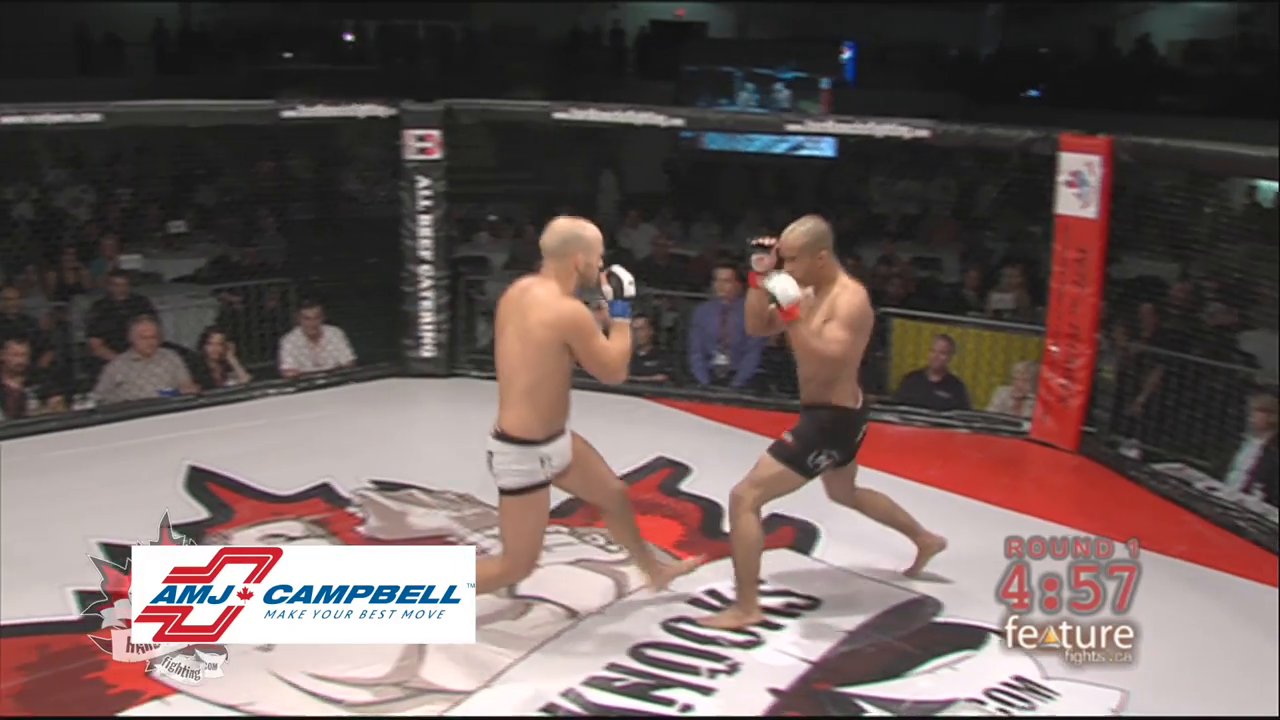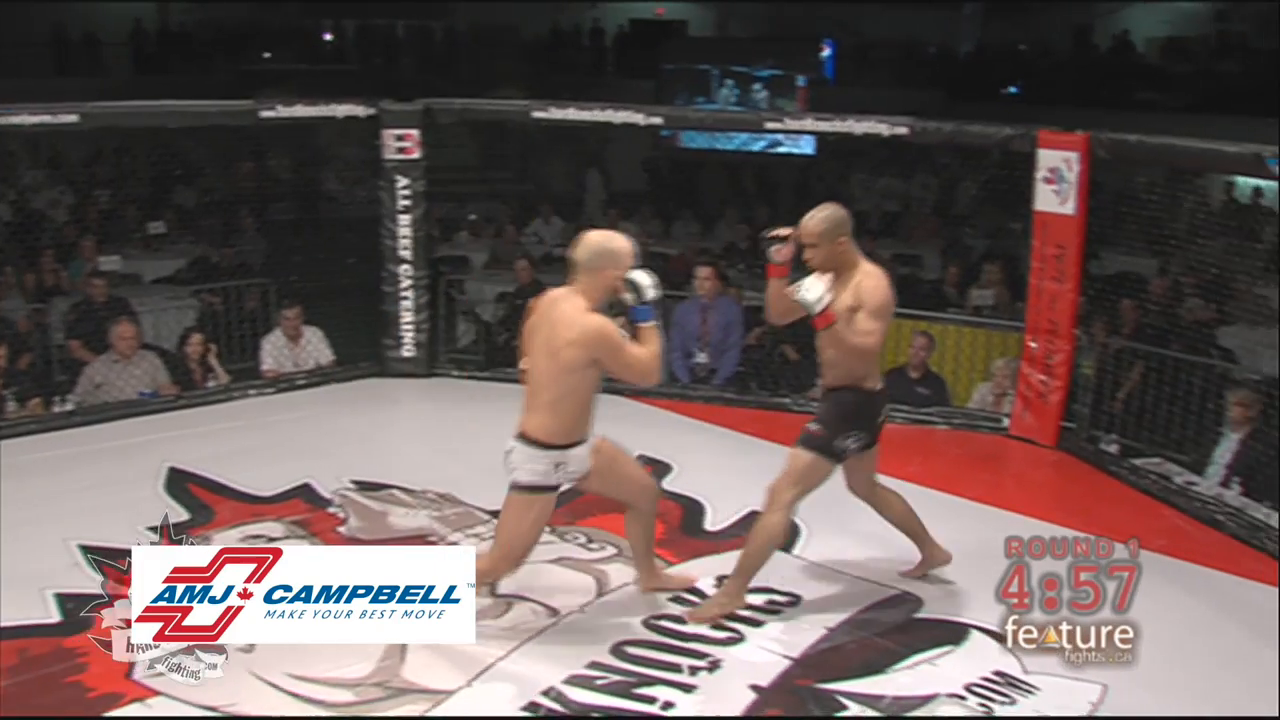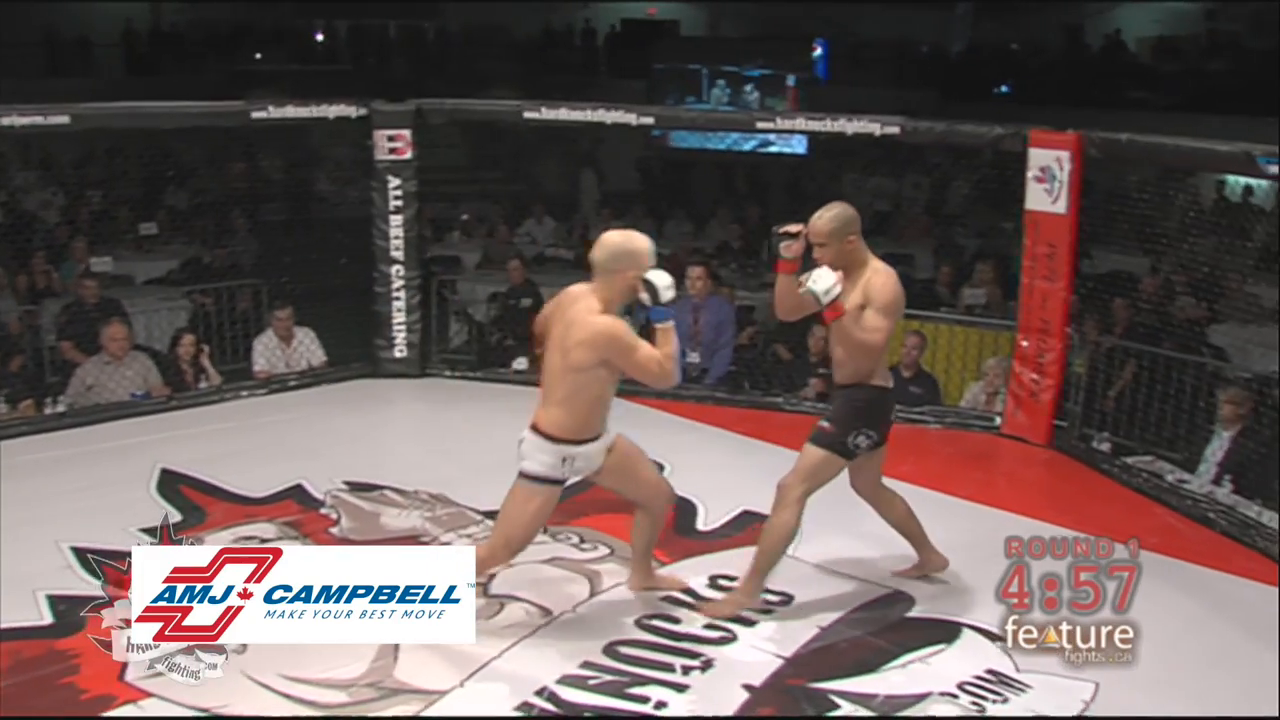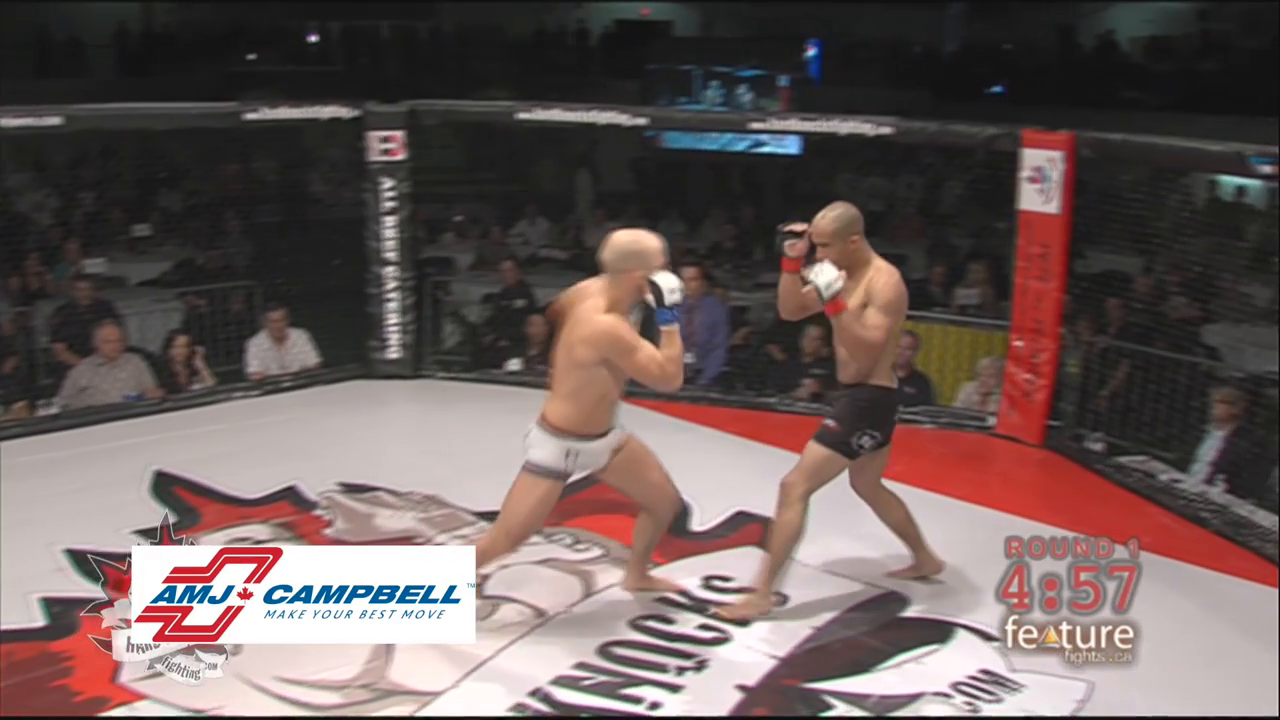
dt=0.1s
person 1, frame 1
left shoulder: (849, 300)
right shoulder: (810, 290)
left elbow: (822, 363)
right elbow: (757, 328)
left wrist: (790, 312)
right wrist: (761, 276)
left hip: (830, 421)
right hip: (837, 413)
left knee: (743, 500)
right knee: (842, 492)
left ankle: (746, 606)
right ankle: (925, 540)
person 1, frame 2
left shoulder: (871, 284)
right shoulder: (829, 277)
left elbow: (863, 358)
right elbow: (777, 317)
left wrist: (824, 314)
right wrist: (779, 269)
left hip: (855, 403)
right hip: (852, 401)
left knee: (781, 494)
right knee: (864, 486)
left ankle: (733, 593)
right ankle: (931, 552)
person 1, frame 3
left shoulder: (882, 284)
right shoulder: (837, 274)
left elbow: (867, 356)
right elbow: (785, 312)
left wrist: (832, 307)
right wrist: (788, 261)
left hip: (863, 401)
right hip: (858, 397)
left knee: (791, 490)
right knee: (869, 486)
left ankle: (747, 592)
right ankle: (929, 556)
person 1, frame 4
left shoulder: (884, 283)
right shoulder: (842, 274)
left elbow: (866, 353)
right elbow: (790, 311)
left wrist: (834, 302)
right wrist: (792, 260)
left hip: (868, 400)
right hip: (863, 397)
left knee: (794, 487)
right knee: (868, 487)
left ankle: (762, 593)
right ankle: (925, 559)
person 2, frame 1
left shoulder: (518, 291)
right shoulder: (568, 313)
right elbow: (613, 373)
right wrist: (620, 307)
left hip: (552, 440)
right hip: (523, 454)
left knee: (614, 496)
right knee: (516, 568)
left ankle: (652, 568)
person 2, frame 2
left shoulder: (551, 301)
right shoulder: (594, 327)
left elbow: (530, 348)
right elbow: (648, 375)
right wrist: (646, 311)
left hip: (575, 444)
right hip: (544, 456)
left knee: (645, 494)
right knee: (503, 560)
left ankle: (650, 574)
person 2, frame 3
left shoulder: (575, 296)
right shoulder: (604, 330)
left elbow: (541, 328)
right elbow: (667, 376)
right wrist: (663, 313)
left hip: (593, 440)
right hip: (554, 451)
left knee: (660, 498)
right knee: (503, 550)
left ankle: (642, 574)
person 2, frame 4
left shoulder: (592, 289)
right shoulder: (608, 329)
left elbow: (558, 309)
right elbow: (670, 379)
right wrist: (668, 314)
left hip: (604, 436)
right hip: (560, 444)
left knee: (666, 501)
right knee: (504, 539)
left ankle: (638, 574)
